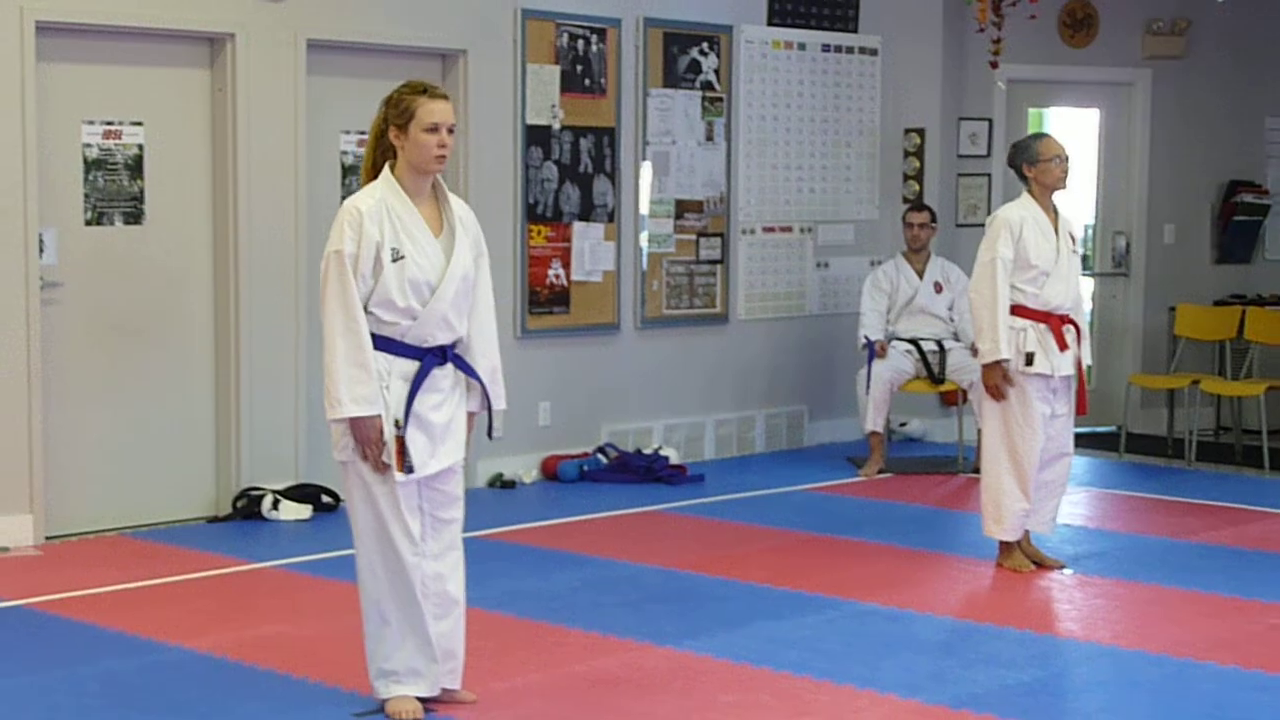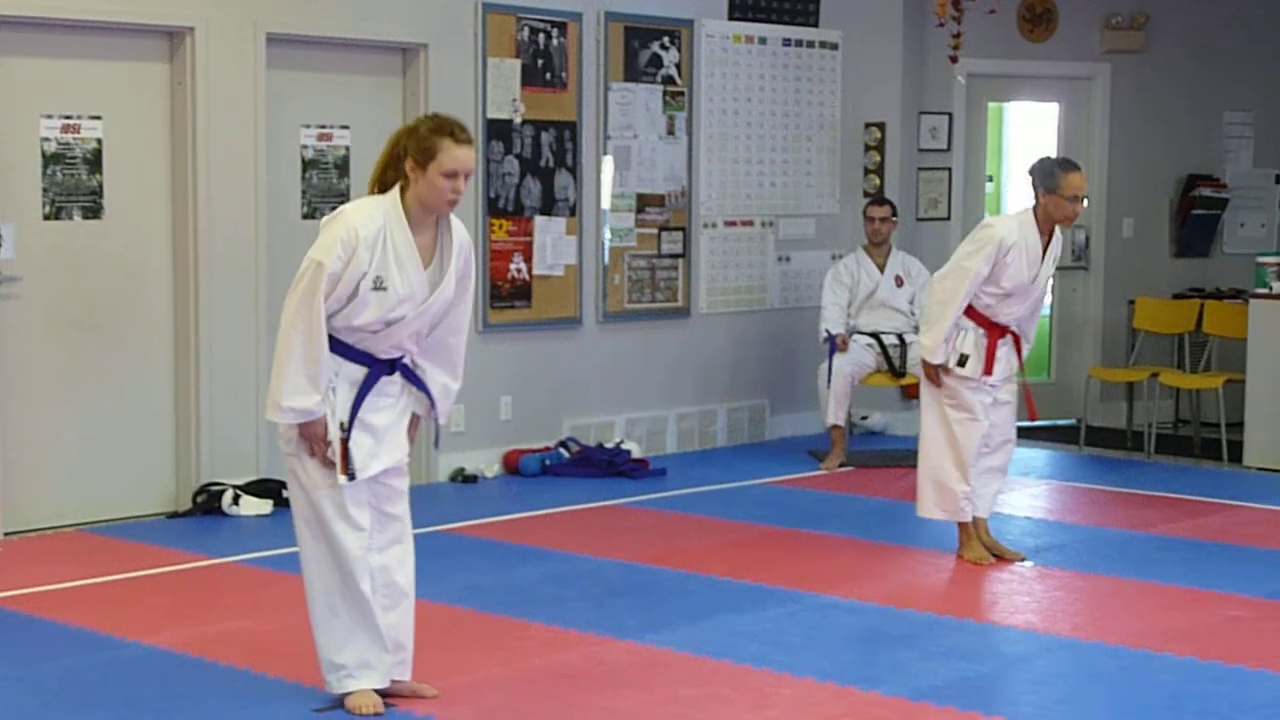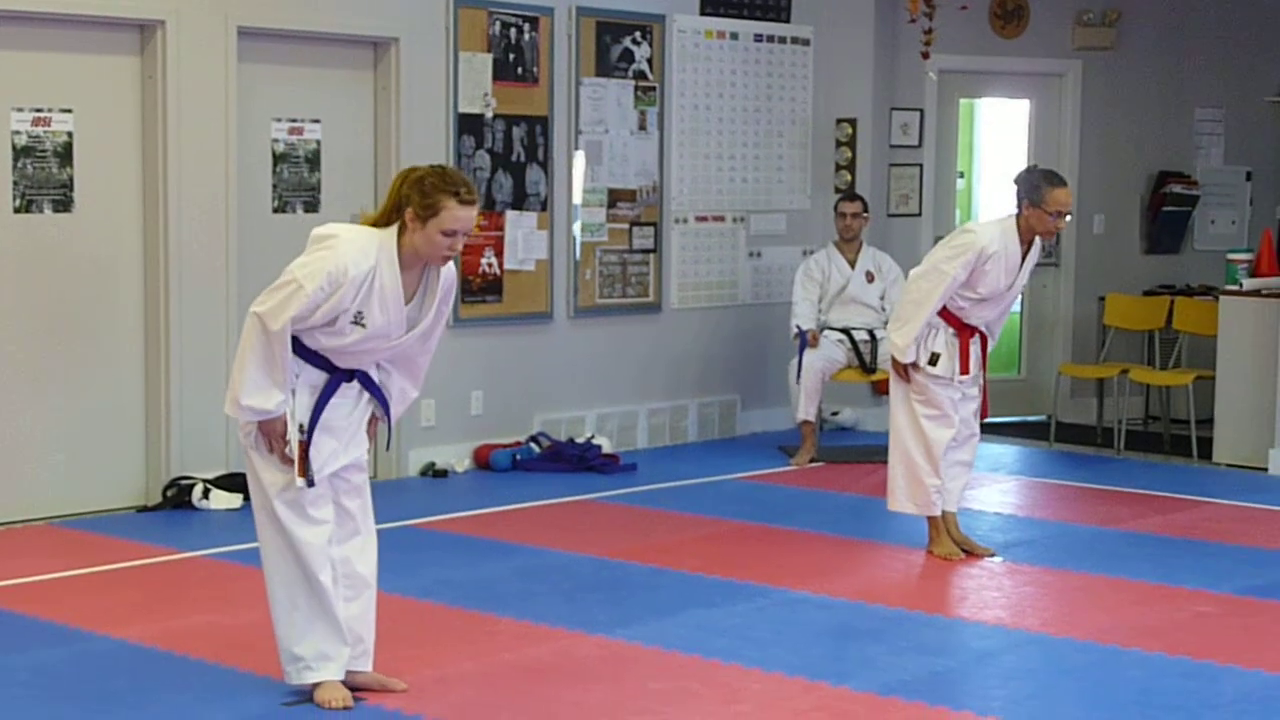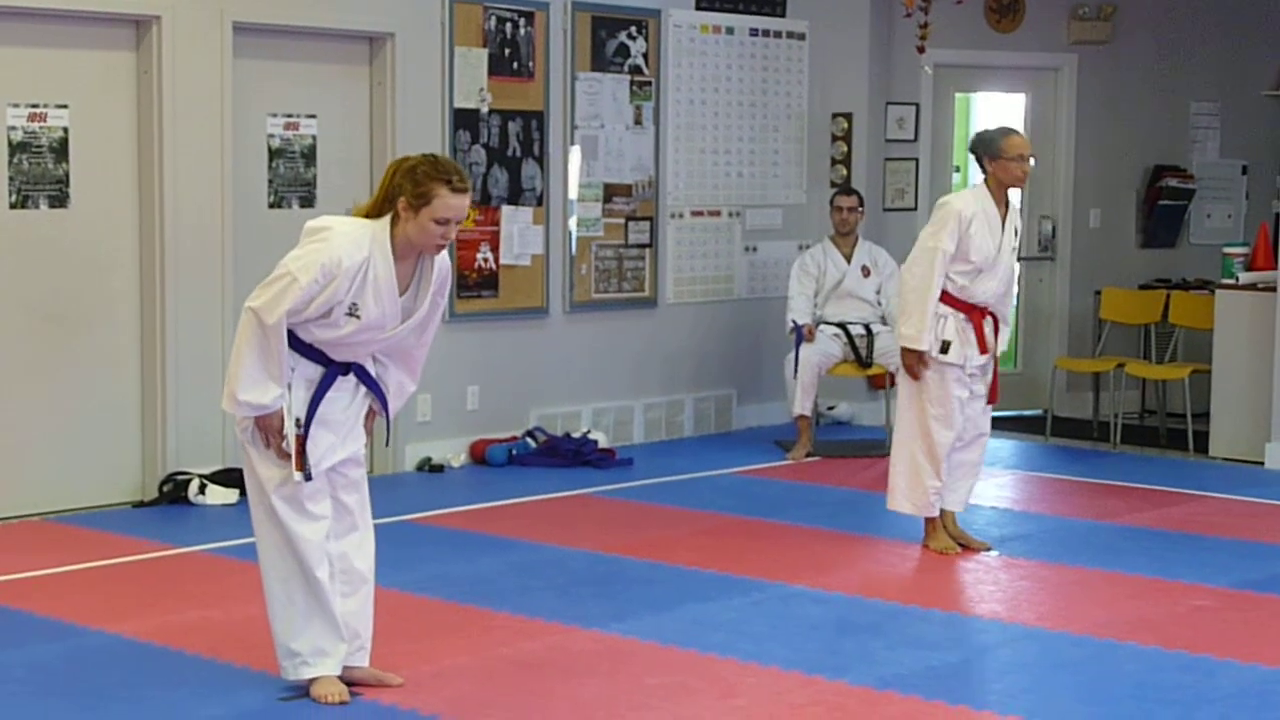
dt=0.3s
person 1, frame 1
left shoulder: (461, 218)
right shoulder: (363, 213)
left elbow: (476, 313)
right elbow: (343, 316)
left wrist: (471, 399)
right wrist: (361, 410)
left hip: (442, 391)
right hip: (385, 390)
left knee: (442, 538)
right knee: (393, 540)
person 1, frame 2
left shoulder: (457, 242)
right shoulder: (358, 227)
left elbow: (443, 335)
right elbow: (304, 315)
left wrist: (421, 406)
right wrist: (308, 409)
left hip: (386, 396)
right hip: (329, 394)
left knee: (391, 532)
right knee: (343, 532)
left ankle: (387, 666)
person 1, frame 3
left shoulder: (441, 279)
right shoulder: (348, 258)
right elbow: (268, 320)
left wrist: (377, 411)
right wrist: (268, 409)
left hip: (344, 397)
right hip: (289, 392)
left knee: (353, 525)
right knee: (304, 528)
left ankle: (351, 659)
right ankle: (320, 666)
person 1, frame 4
left shoulder: (435, 269)
right shoulder: (341, 250)
right elbow: (264, 315)
left wrist: (375, 404)
right wrist: (265, 403)
left hip: (340, 392)
right hip: (285, 388)
left knee: (350, 523)
right knee: (300, 525)
left ankle: (347, 655)
right ankle: (315, 662)
person 2, frame 1
left shoulder: (1065, 225)
right shoulder: (1009, 219)
right elbow: (988, 290)
left wrist: (1077, 351)
right wrist: (992, 357)
left hip: (1060, 348)
right hip: (1024, 347)
left knee: (1055, 449)
right knee: (1018, 447)
left ankle: (1026, 541)
right ankle: (1008, 546)
person 2, frame 2
left shoulder: (1054, 241)
right shoulder: (1001, 234)
right elbow: (950, 288)
left wrist: (1017, 351)
right wrist: (933, 351)
left hip: (999, 350)
right hip: (962, 345)
left knee: (997, 439)
right knee: (962, 438)
left ankle: (982, 531)
right ankle: (967, 537)
person 2, frame 3
left shoulder: (1031, 245)
right shoulder: (980, 240)
right elbow: (925, 289)
left wrist: (982, 354)
right wrist: (903, 348)
left hip: (965, 347)
right hip: (930, 343)
left knee: (962, 436)
right knee: (931, 434)
left ankle: (952, 527)
right ankle: (937, 533)
person 2, frame 4
left shoulder: (1012, 216)
right shoulder: (958, 208)
right elbow: (921, 274)
left wrist: (993, 336)
right wrist: (913, 340)
left hip: (977, 333)
right hip: (942, 332)
left knee: (971, 431)
right knee: (935, 428)
left ankle: (950, 520)
right ankle: (932, 527)
person 3, frame 1
left shoulder: (951, 273)
right shoulder: (884, 274)
left elbow: (965, 315)
right elbow: (872, 315)
left wrist: (978, 342)
right wrist: (876, 340)
left hip: (946, 348)
right hip: (903, 349)
right knee: (874, 375)
right ankle: (877, 454)
person 3, frame 2
left shoulder: (912, 267)
right shoulder: (845, 268)
right elbow: (833, 308)
right wrist: (837, 333)
left hip: (905, 342)
right hip: (863, 342)
right knee: (835, 368)
right ankle: (838, 448)
person 3, frame 3
left shoulder: (883, 263)
right shoulder: (816, 264)
left elbow: (898, 305)
right elbow: (804, 304)
right wrist: (808, 329)
left hip: (877, 338)
right hip: (834, 338)
right knee: (806, 365)
right ankle: (808, 443)
person 3, frame 4
left shoulder: (879, 257)
right shoulder: (812, 258)
left elbow: (893, 299)
right elbow: (800, 298)
right wrist: (804, 323)
left hip: (872, 332)
right hip: (830, 332)
right knee: (802, 359)
right ankle: (804, 438)
